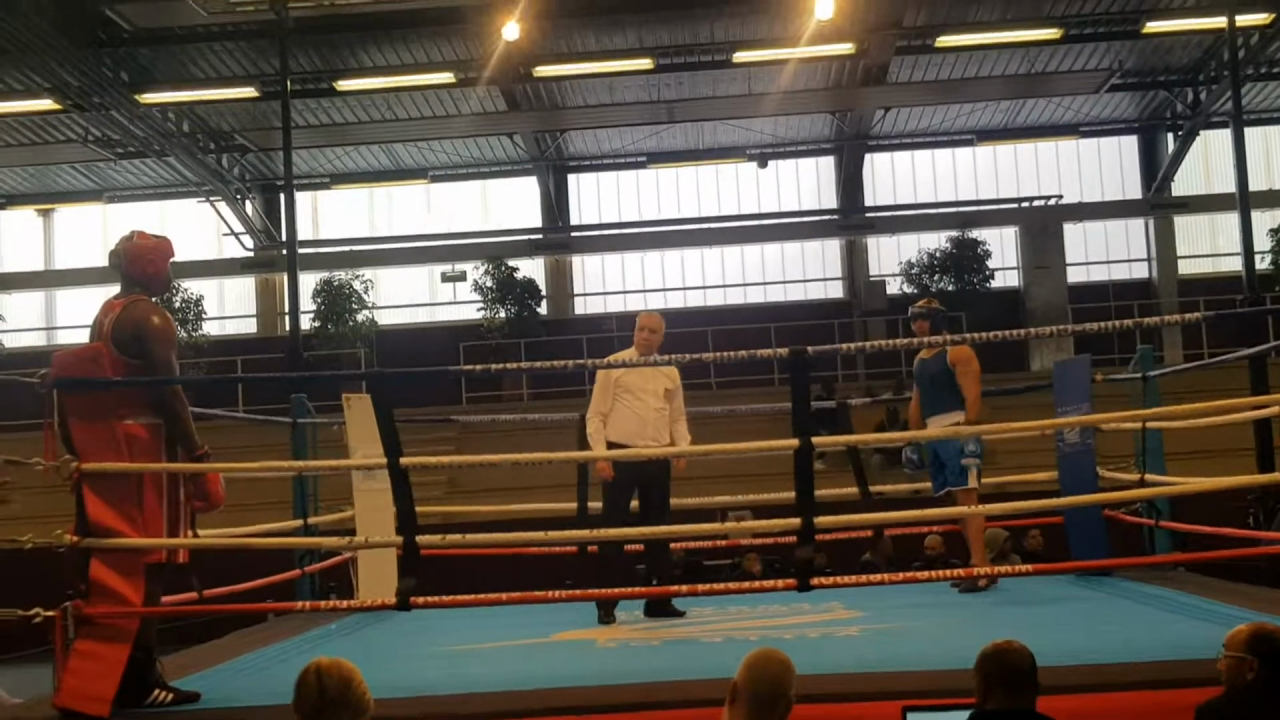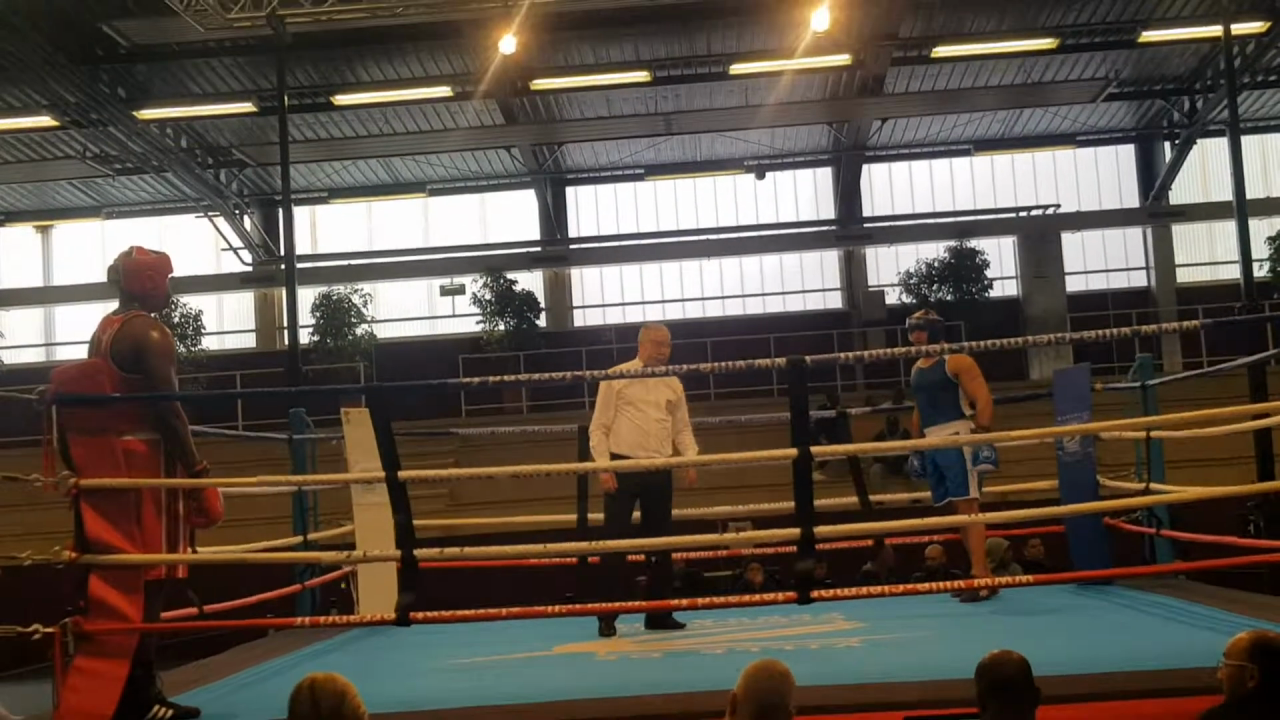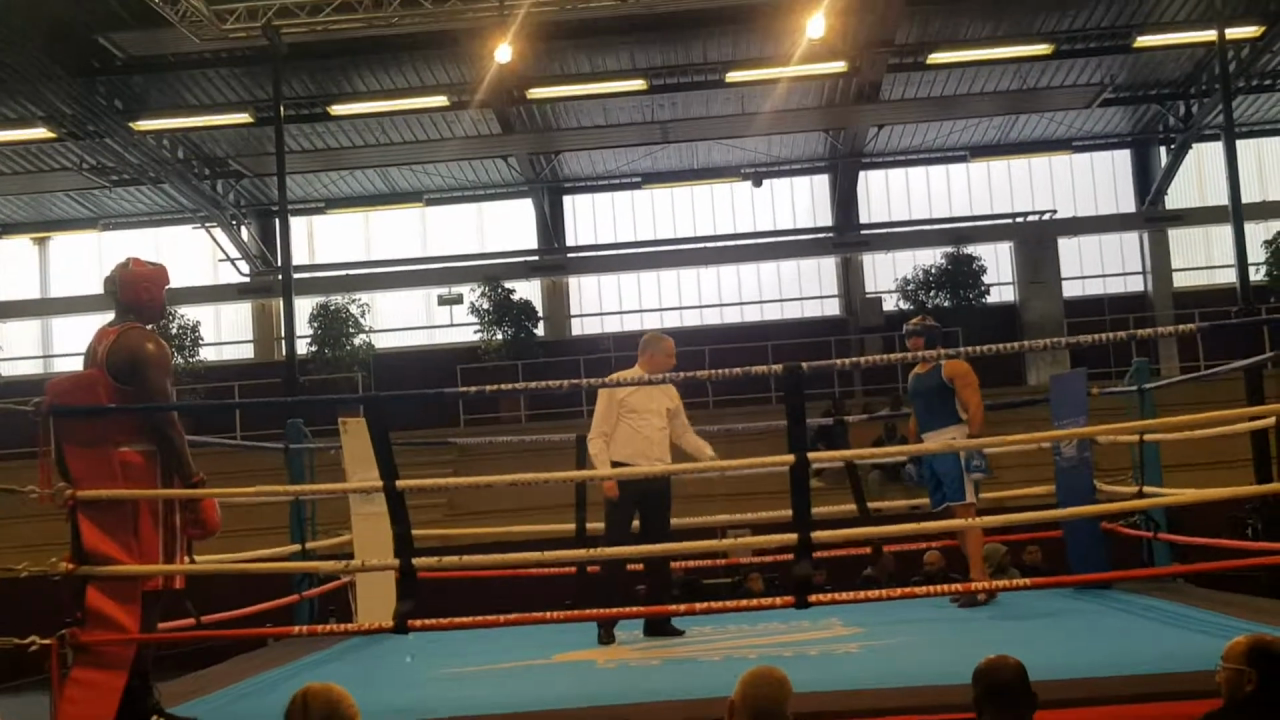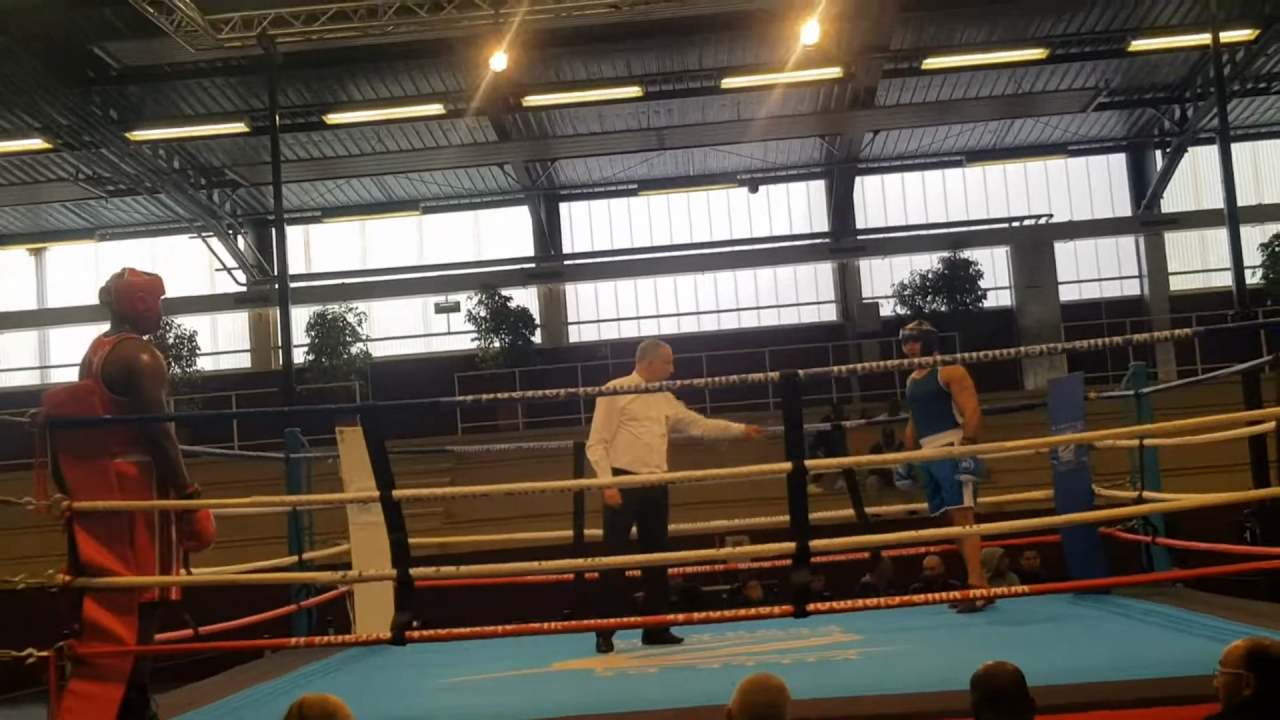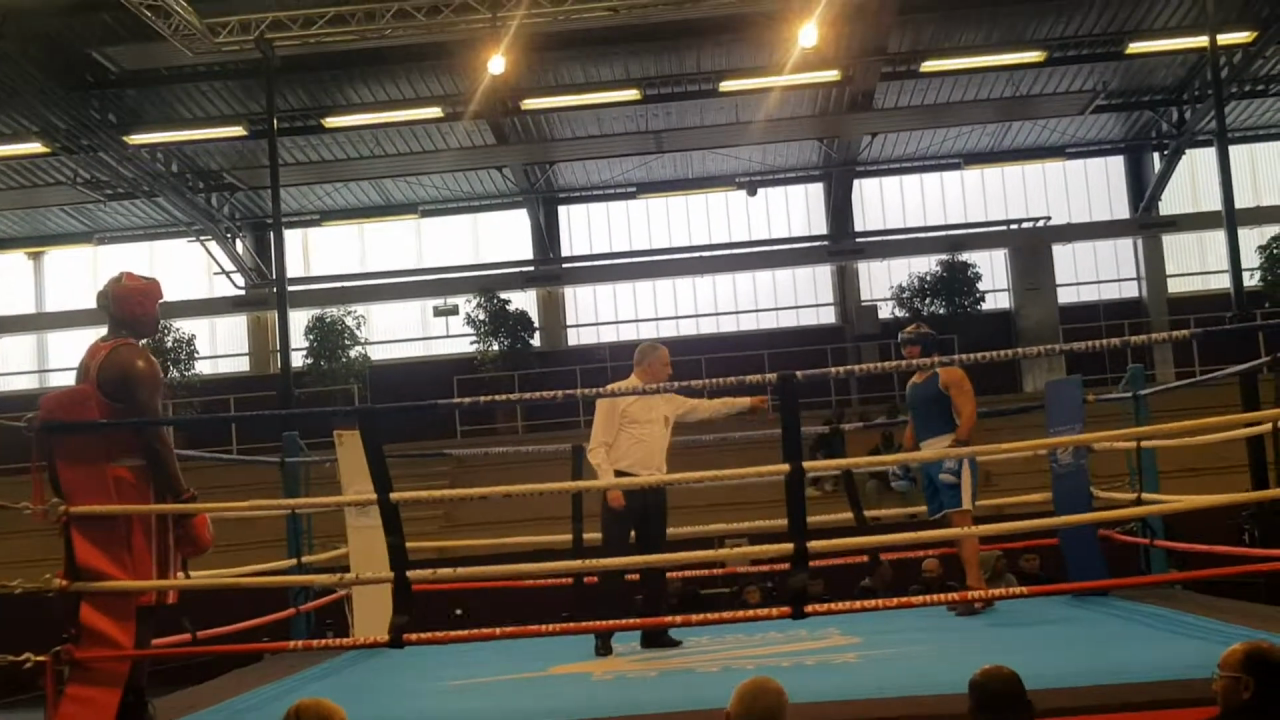
dt=0.2s
person 1, frame 1
left shoulder: (105, 314)
right shoulder: (149, 317)
left elbow: (107, 389)
right elbow: (168, 393)
right wrist: (199, 458)
left hip: (109, 454)
right hip: (143, 453)
left knee: (118, 566)
right knee: (141, 566)
left ankle: (134, 677)
right ankle: (133, 680)
person 1, frame 2
left shoulder: (102, 331)
right shoulder: (148, 334)
left elbow: (105, 406)
right elbow: (167, 410)
right wrist: (198, 474)
left hip: (108, 470)
right hip: (143, 467)
left knee: (118, 582)
right knee: (141, 581)
person 1, frame 3
left shoulder: (97, 343)
right shoulder: (145, 346)
left elbow: (104, 416)
right elbow: (163, 421)
right wrist: (195, 485)
left hip: (105, 482)
right hip: (139, 478)
left knee: (115, 595)
right knee: (137, 595)
person 1, frame 4
left shoulder: (93, 353)
right shoulder: (139, 355)
left elbow: (102, 428)
right elbow: (158, 433)
right wrist: (190, 497)
left hip: (101, 493)
right hip: (136, 493)
left knee: (112, 606)
right knee: (134, 605)
person 1, frame 5
left shoulder: (90, 358)
right shoulder: (134, 361)
right elbow: (153, 439)
right wrist: (186, 503)
left hip: (97, 498)
right hip: (131, 495)
left knee: (109, 611)
right knee: (130, 613)
person 2, frame 1
left shoulder: (670, 372)
right shoulder: (613, 364)
left elbow: (677, 417)
right elbow: (596, 415)
left wrist: (681, 447)
right wrist: (600, 455)
left hip: (657, 459)
right hip: (621, 456)
left knee: (658, 529)
right knee: (613, 529)
left ankle: (658, 601)
right ankle: (606, 605)
person 2, frame 2
left shoulder: (673, 384)
right shoulder: (616, 376)
left elbow: (683, 428)
right elbow: (599, 427)
left wrist: (690, 459)
right wrist: (603, 467)
left hip: (659, 470)
right hip: (623, 467)
left knee: (660, 541)
right knee: (615, 541)
left ankle: (659, 613)
right ankle: (607, 617)
person 2, frame 3
left shoulder: (669, 392)
right shoulder: (617, 384)
left elbow: (683, 433)
right elbow: (598, 436)
left wrist: (710, 457)
right wrist: (606, 475)
left hip: (658, 478)
right hip: (624, 476)
right knee: (615, 548)
left ankle: (657, 620)
right ankle: (606, 624)
person 2, frame 4
left shoulder: (665, 399)
right shoulder: (615, 391)
left elbow: (698, 424)
right elbow: (596, 443)
left wrist: (739, 429)
right wrist: (607, 483)
left hip: (655, 485)
right hip: (623, 483)
left knee: (656, 556)
right knee: (614, 557)
left ankle: (655, 628)
right ankle: (605, 633)
person 2, frame 5
left shoulder: (667, 400)
right shoulder: (615, 395)
left elbow: (704, 408)
right elbow: (597, 447)
left wrist: (747, 402)
right wrist: (611, 486)
left hip: (654, 488)
right hip: (623, 486)
right knee: (614, 560)
left ankle: (654, 631)
right ankle: (604, 636)
person 3, frame 1
left shoulder: (958, 352)
right shoulder: (919, 359)
left elbow: (973, 395)
right elbow: (917, 401)
left wrist: (969, 433)
right wrist: (913, 441)
left hip: (957, 432)
right hip: (933, 436)
left knee: (966, 496)
right knee: (955, 499)
left ankle: (980, 567)
right ankle: (981, 565)
person 3, frame 2
left shoulder: (957, 361)
right shoulder: (917, 369)
left elbow: (983, 400)
left wrist: (983, 438)
left hip: (956, 440)
right hip: (932, 446)
left knee: (967, 505)
right knee: (956, 509)
left ankle: (980, 577)
right ankle: (983, 575)
person 3, frame 3
left shoulder: (953, 367)
right shoulder: (914, 375)
left elbow: (975, 407)
left wrist: (974, 446)
right hip: (929, 451)
left knee: (964, 511)
right knee: (954, 515)
left ankle: (979, 581)
right ankle: (980, 579)
person 3, frame 4
left shoulder: (950, 371)
right shoulder: (912, 380)
left elbow: (972, 411)
left wrist: (967, 449)
left hip: (951, 449)
left knee: (962, 515)
right knee: (952, 518)
left ankle: (977, 586)
right ankle: (979, 585)
person 3, frame 5
left shoulder: (950, 374)
right shoulder: (912, 384)
left elbow: (968, 414)
left wrist: (956, 452)
left hip: (951, 454)
right hip: (927, 459)
left knee: (961, 519)
right knee: (951, 523)
left ankle: (975, 588)
right ankle: (978, 587)
